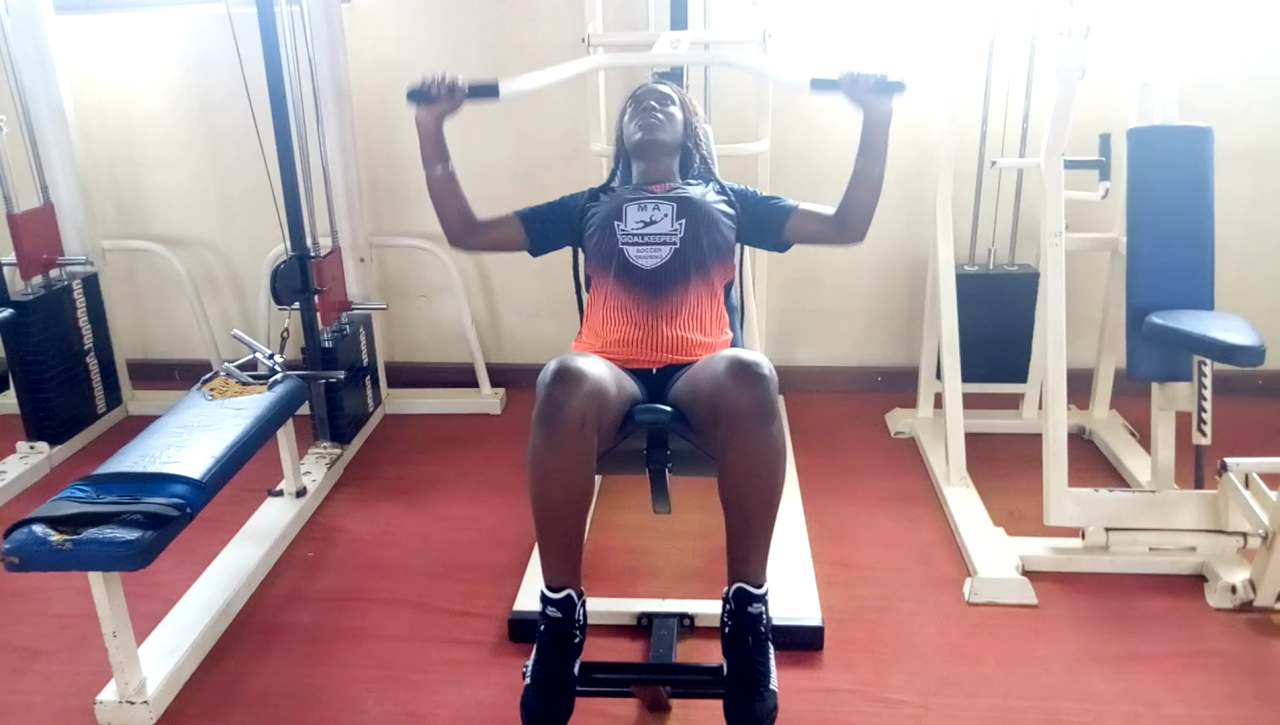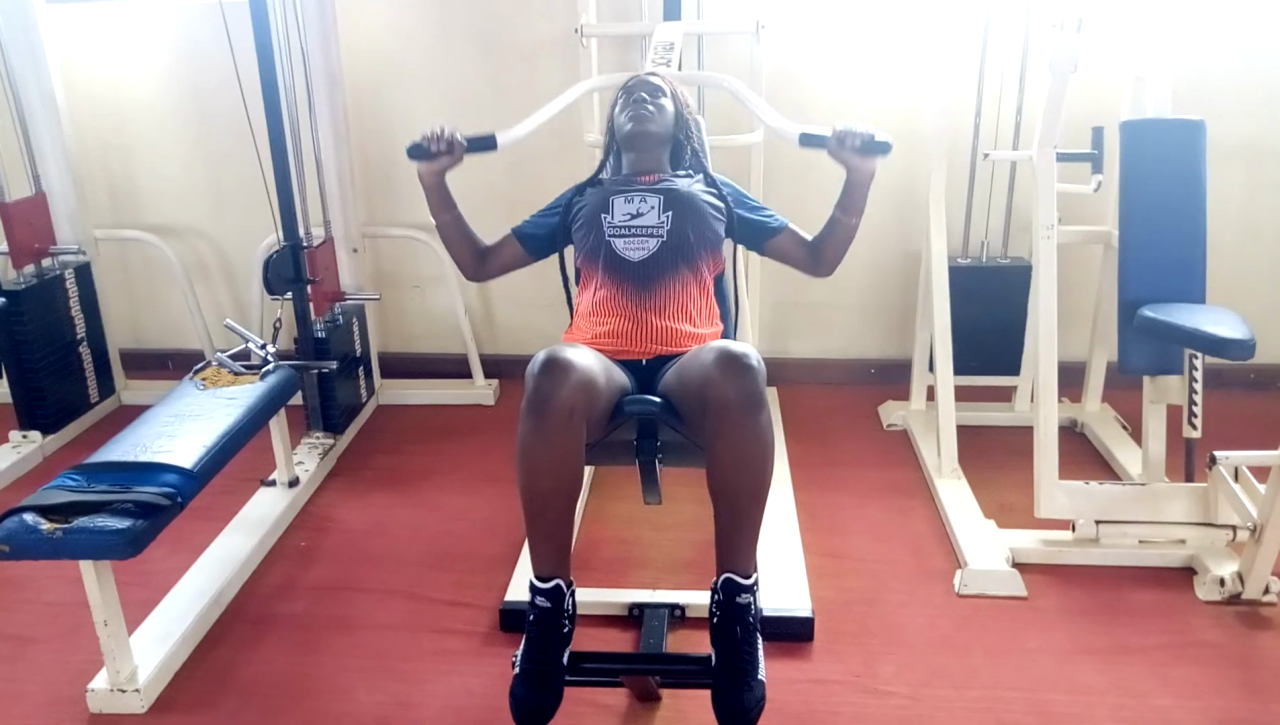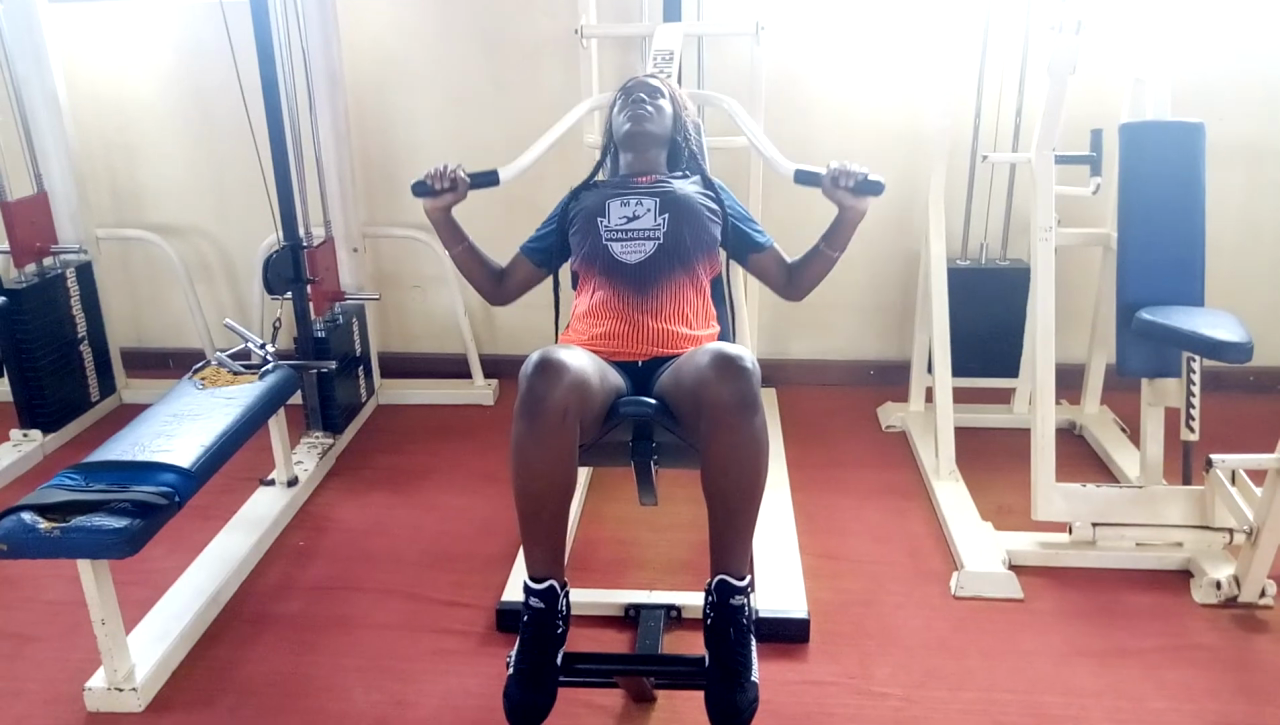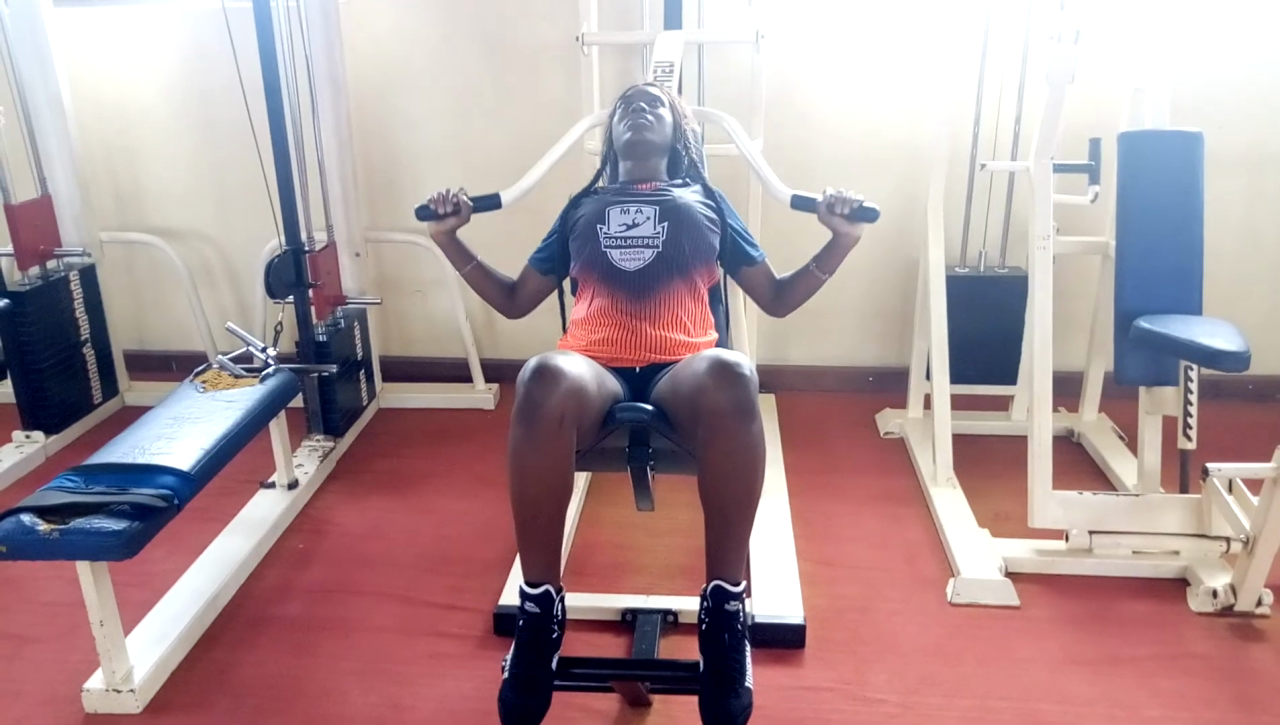
dt=0.2s
person 1, frame 1
left shoulder: (726, 200)
right shoulder: (589, 205)
left elbow: (849, 226)
right elbow: (464, 233)
left wrist: (875, 117)
right wrist: (431, 127)
left hip: (701, 371)
right hip: (609, 370)
left knee: (750, 376)
right knee: (564, 382)
left ankle: (746, 607)
right ankle: (561, 611)
person 1, frame 2
left shoulder: (715, 192)
right shoulder: (581, 198)
left elbow: (821, 258)
right elbow: (477, 263)
left wrist: (858, 176)
right wrist: (434, 182)
left hip: (690, 361)
right hip: (600, 361)
left knee: (739, 368)
right knee: (554, 372)
left ankle: (735, 597)
right ankle: (550, 601)
person 1, frame 3
left shoulder: (708, 194)
right shoulder: (580, 200)
left elbow: (793, 282)
right elbow: (498, 288)
left wrist: (848, 214)
right wrist: (442, 217)
left hip: (685, 362)
right hip: (596, 362)
left knee: (733, 370)
right knee: (546, 373)
left ankle: (729, 599)
right ankle: (544, 600)
person 1, frame 4
left shoulder: (707, 202)
right shoulder: (582, 207)
left elbow: (778, 300)
right elbow: (513, 302)
left wrist: (841, 238)
right wrist: (448, 238)
left hip: (682, 368)
right hip: (594, 369)
left knee: (731, 377)
right knee: (542, 379)
left ankle: (723, 607)
right ankle: (540, 607)
